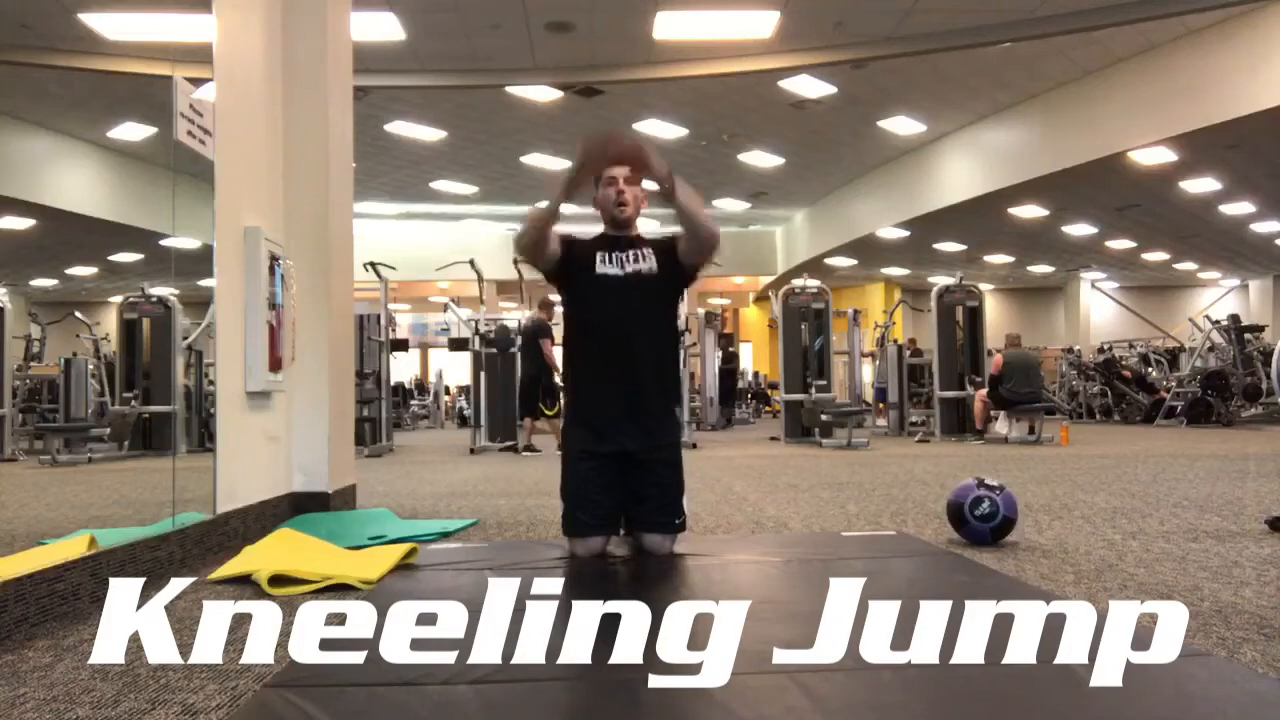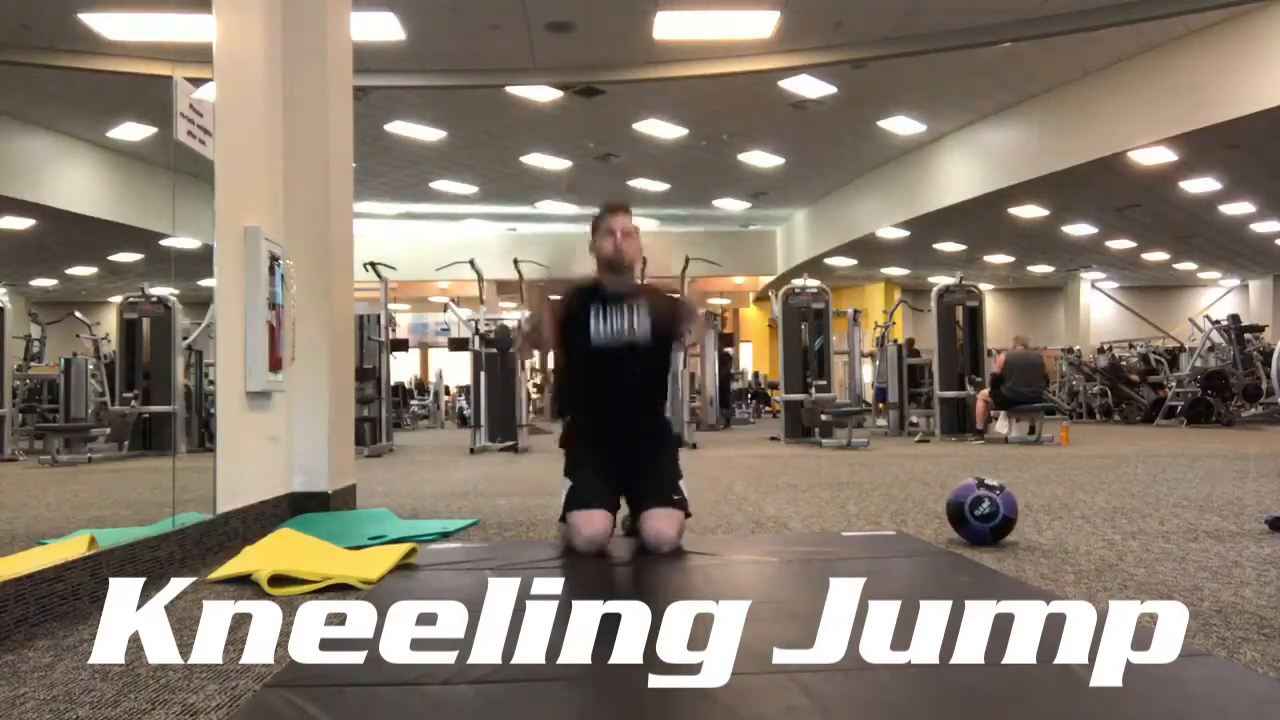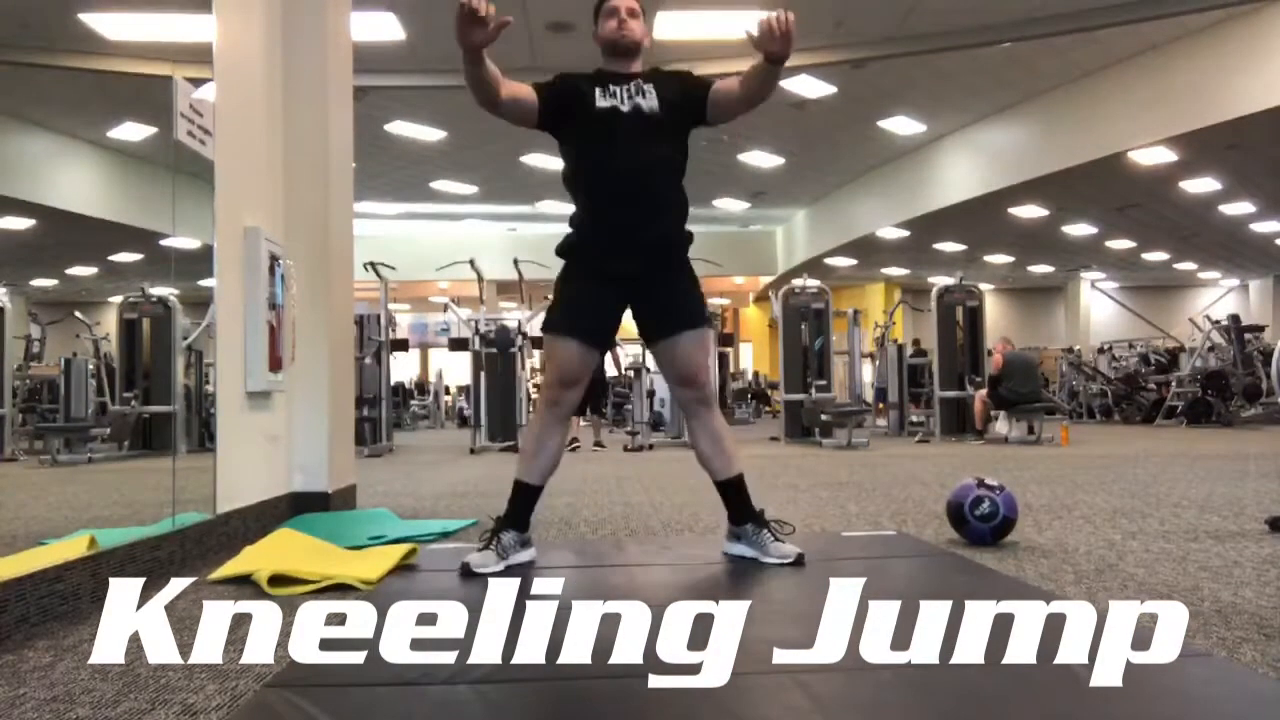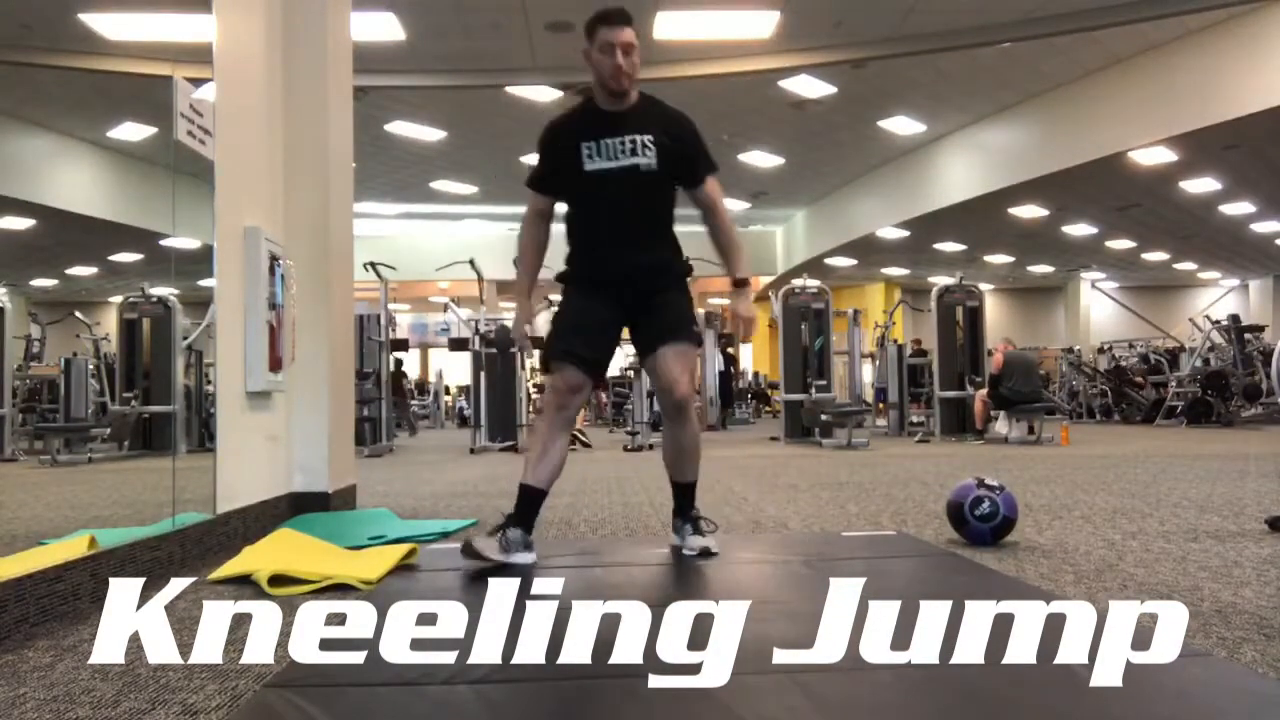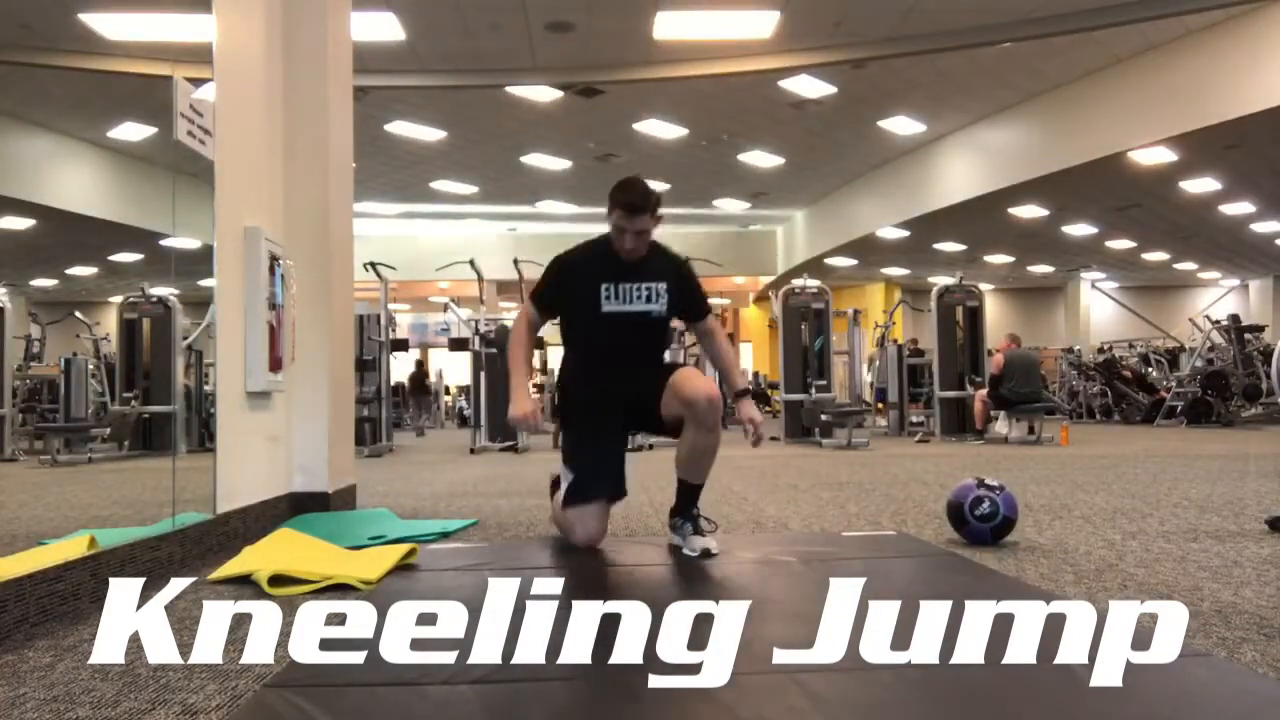
dt=1s
person 1, frame 1
left shoulder: (669, 250)
right shoulder: (574, 252)
left elbow: (709, 237)
right elbow: (527, 245)
left wrist: (666, 179)
right wrist: (572, 180)
left hip: (655, 423)
right hip: (589, 426)
left knee: (658, 547)
right knee: (586, 550)
person 1, frame 2
left shoulder: (660, 303)
right shoulder: (574, 302)
left elbow: (693, 329)
right elbow: (534, 340)
left wrist: (685, 319)
right wrist: (539, 328)
left hip: (651, 445)
right hip: (591, 446)
left knee: (662, 537)
right knee: (589, 538)
left ankle: (640, 518)
person 1, frame 3
left shoulder: (676, 89)
right shoulder: (571, 92)
left elbow: (745, 94)
right elbow: (496, 98)
left wrist: (773, 60)
right wrist: (474, 52)
left hip: (664, 261)
right hip: (592, 262)
left knee: (696, 393)
right knee: (559, 393)
left ankle: (745, 524)
right ankle: (513, 530)
person 1, frame 4
left shoulder: (672, 125)
right shoulder: (564, 133)
left elbow: (713, 206)
right elbow: (538, 216)
left wrist: (739, 283)
right wrist: (525, 298)
left hip: (661, 283)
right hip: (591, 285)
left knee: (678, 396)
right knee: (562, 397)
left ankle: (686, 517)
right ankle: (519, 529)
person 1, frame 5
left shoulder: (673, 270)
right shoulder: (573, 266)
left elbow: (709, 333)
right elbow: (525, 324)
left wrist: (742, 397)
right wrist: (520, 394)
left hip: (650, 382)
right hip: (589, 399)
left knee: (706, 397)
right knee: (584, 533)
left ankle: (685, 516)
right ankle: (563, 493)
